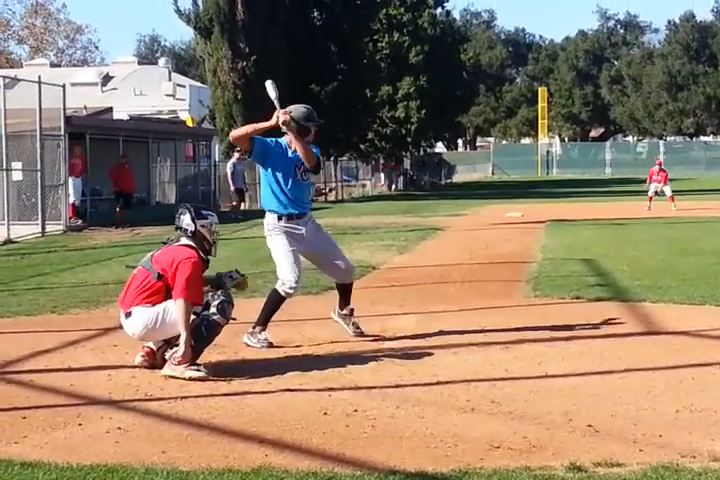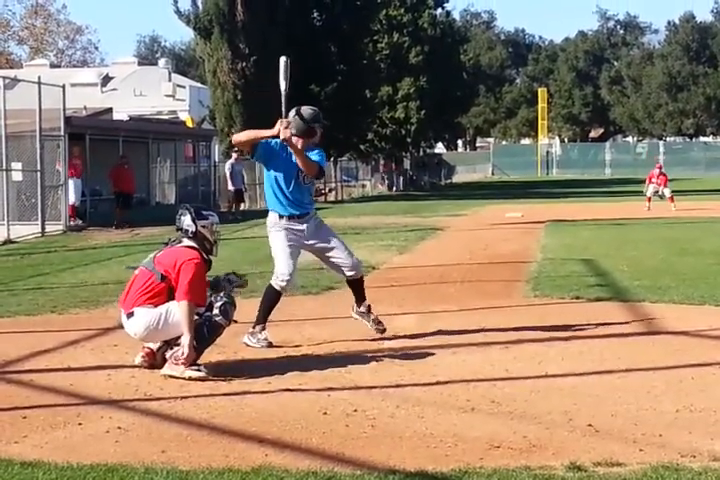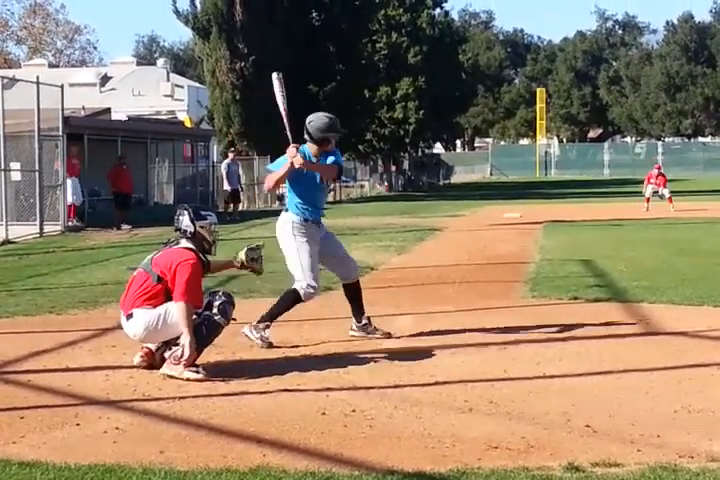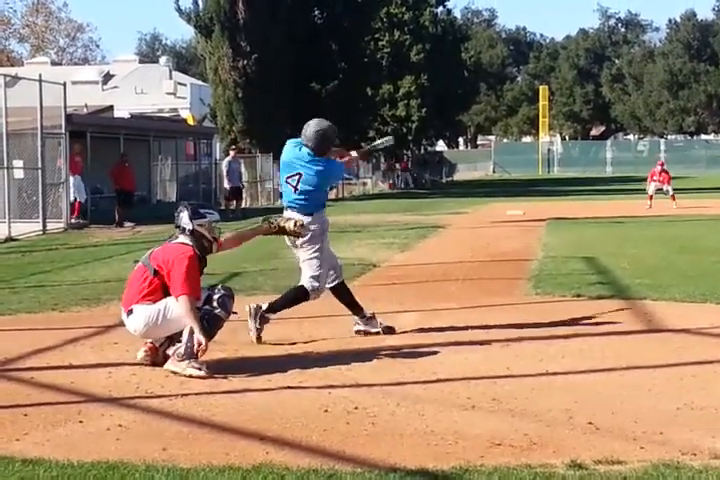
dt=0.2s
person 1, frame 1
left shoulder: (310, 150)
right shoulder: (268, 147)
left elbow: (312, 163)
right elbow: (235, 136)
left wrist: (292, 130)
right wrist: (270, 123)
left hip: (307, 223)
right hip: (279, 226)
left knee: (344, 270)
right knee: (290, 281)
left ankle: (343, 311)
right ankle: (256, 330)
person 1, frame 2
left shoulder: (315, 153)
right shoulder: (272, 148)
left elbow: (312, 171)
right elbow: (237, 139)
left wrist: (292, 144)
right wrist: (272, 133)
left hip: (310, 222)
right hip: (282, 225)
left knee: (350, 264)
right knee: (283, 275)
left ankle: (361, 307)
right ankle: (256, 330)
person 1, frame 3
left shoulder: (332, 156)
right shoulder: (293, 155)
left elbow: (332, 173)
right elbow: (269, 186)
left wrist: (307, 164)
right wrist: (289, 165)
left hip: (315, 226)
right hip: (294, 227)
left knee: (349, 271)
right knee: (307, 286)
left ankle: (361, 323)
right ankle: (260, 326)
person 1, frame 4
left shoulder: (291, 147)
right shoulder: (326, 169)
right elbow: (338, 163)
left wrist: (342, 154)
right wrist: (343, 156)
left hip: (289, 221)
right hip: (310, 224)
left knee: (332, 273)
right knee: (313, 285)
left ankle: (363, 319)
right ankle: (262, 312)
person 2, frame 1
left shoulder: (174, 249)
right shoulder: (190, 257)
right elbow: (182, 299)
left wrist: (214, 282)
right wrist: (186, 338)
left hip: (132, 316)
right hip: (144, 319)
right knee: (221, 302)
left ankle: (155, 351)
right ankle: (179, 362)
person 2, frame 2
left shoulder: (174, 250)
right shoulder: (193, 259)
right elbow: (185, 301)
left wrist: (209, 285)
right wrist: (189, 339)
right hip: (144, 321)
right knee: (223, 303)
left ankle: (155, 351)
right ankle: (178, 362)
person 2, frame 3
left shoulder: (174, 250)
right shoulder: (188, 258)
left elbow: (203, 268)
right elbow: (182, 301)
left wrist: (236, 263)
right wrist: (189, 339)
left hip: (133, 318)
right hip: (145, 322)
right knee: (222, 303)
left ankle: (154, 351)
right ankle: (177, 362)
person 2, frame 4
left shoulder: (182, 244)
right shoulder: (185, 254)
left elbow: (224, 242)
right elbow: (184, 297)
left wrist: (268, 228)
right wrist: (198, 331)
left hip: (138, 314)
right hip: (144, 316)
right knee: (221, 297)
left ankle: (156, 347)
right ankle: (182, 358)
